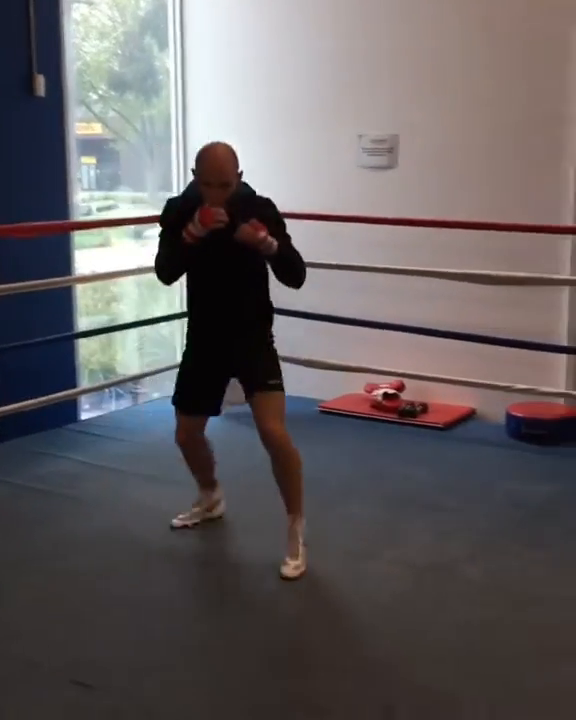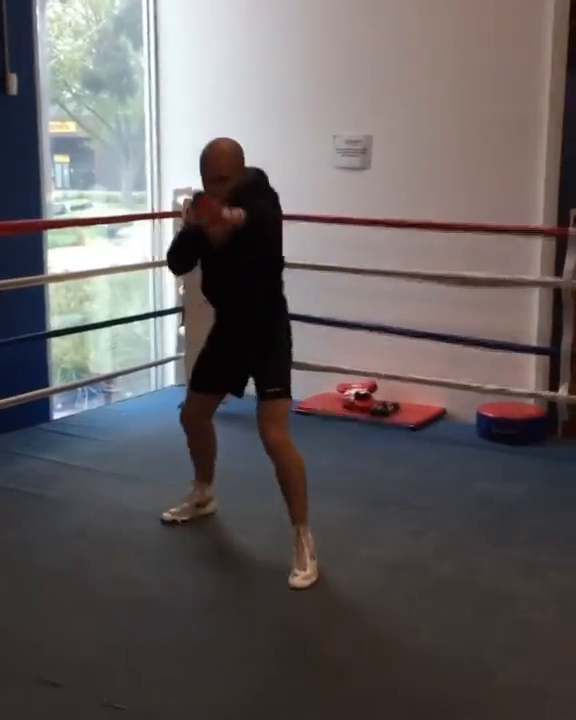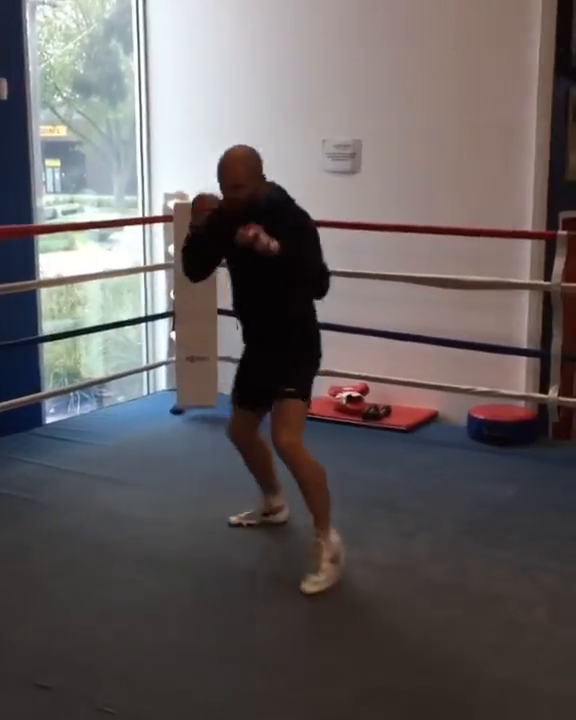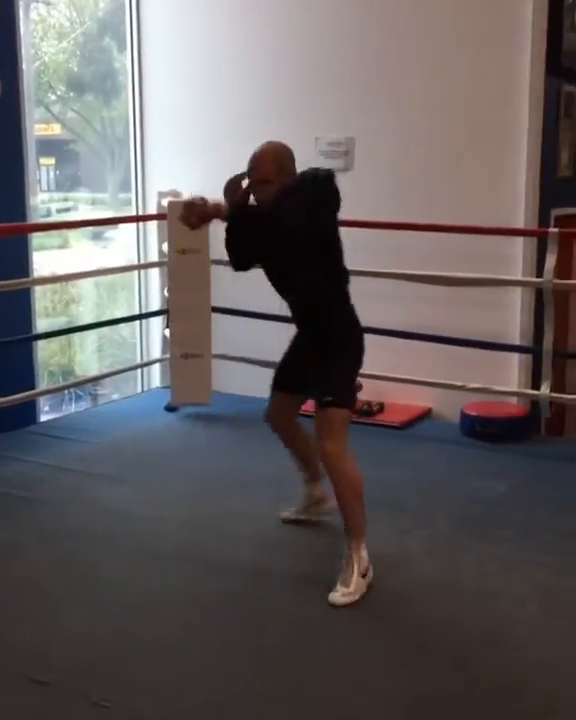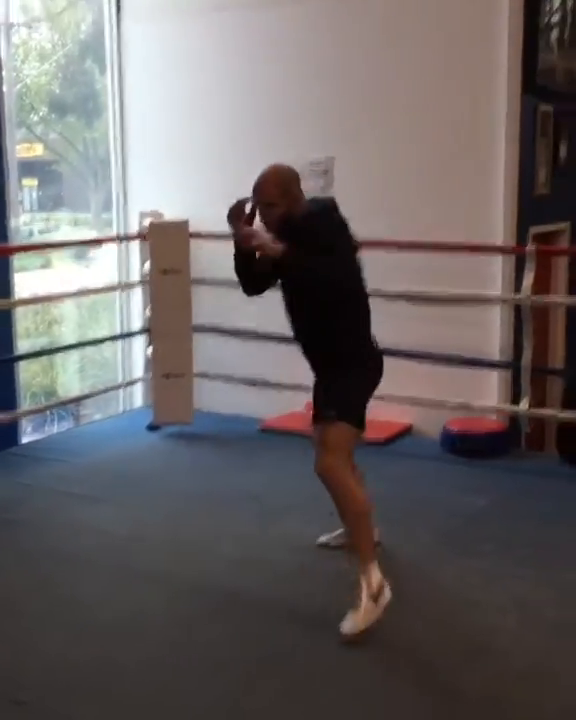
dt=0.2s
person 1, frame 1
left shoulder: (260, 210)
right shoulder: (180, 209)
left elbow: (296, 276)
right elbow: (166, 273)
left wrist: (270, 246)
right wrist: (187, 238)
left hip: (252, 335)
right hip: (203, 337)
left knee: (274, 433)
right knee: (187, 435)
left ankle: (296, 533)
right ankle: (210, 497)
person 1, frame 2
left shoulder: (260, 198)
right shoulder: (204, 204)
left elbow: (268, 227)
right elbow: (179, 265)
left wrist: (234, 219)
right wrist: (191, 228)
left hip: (268, 332)
right hip: (227, 328)
left knee: (274, 438)
right knee: (193, 415)
left ankle: (303, 541)
right ankle: (202, 493)
person 1, frame 3
left shoulder: (287, 215)
right shoulder: (227, 216)
left elbow: (317, 284)
right elbow: (195, 271)
left wrist: (273, 249)
right wrist: (198, 229)
left hip: (295, 340)
right hip: (259, 340)
left knee: (287, 439)
right knee: (240, 432)
left ankle: (328, 544)
right ankle: (273, 503)
person 1, frame 4
left shoulder: (312, 198)
right shoulder: (268, 210)
right elbow: (243, 259)
left wrist: (227, 210)
right wrist: (227, 210)
left hip: (336, 337)
right hip: (311, 333)
left knee: (332, 447)
right knee: (279, 417)
left ankle: (358, 558)
right ankle: (316, 493)
person 1, frame 5
left shoulder: (325, 229)
right shoulder: (283, 231)
left elbow: (331, 281)
right elbow: (252, 285)
left wrist: (272, 248)
right wrist: (243, 243)
left hip: (351, 361)
right hip: (333, 362)
left knee: (330, 465)
right knee: (330, 449)
left ankle: (372, 582)
right ankle: (357, 527)
